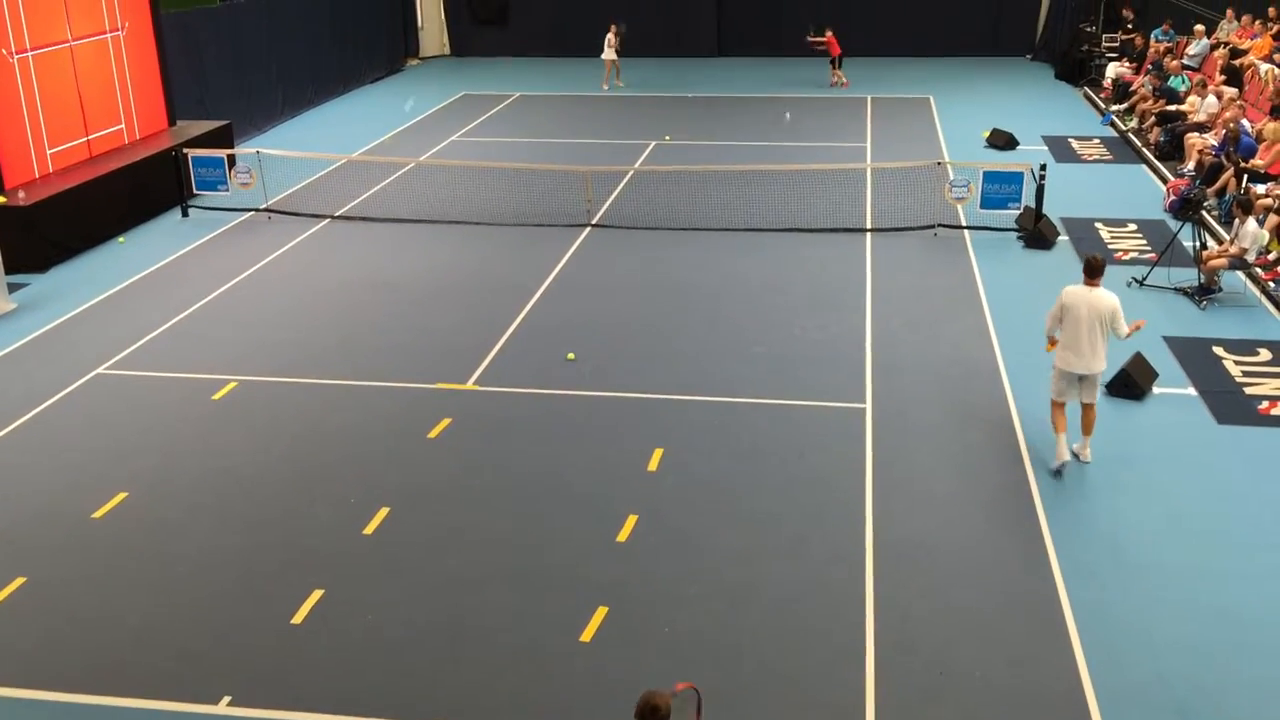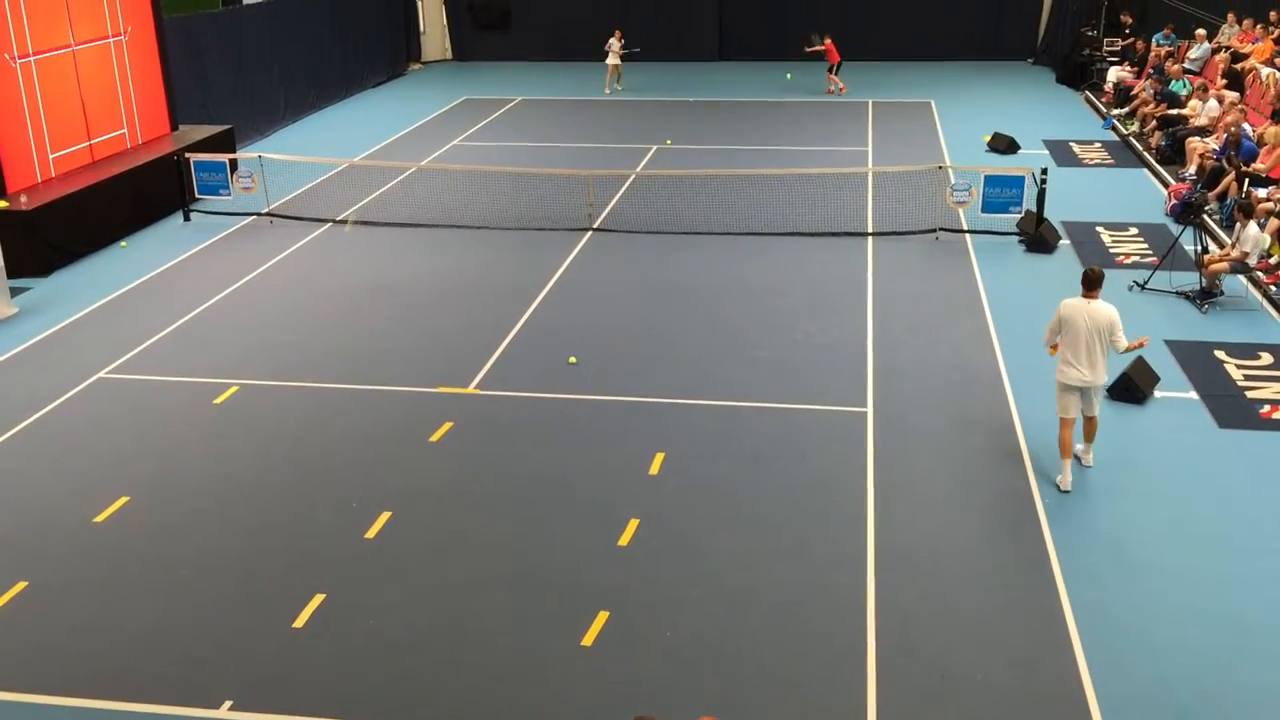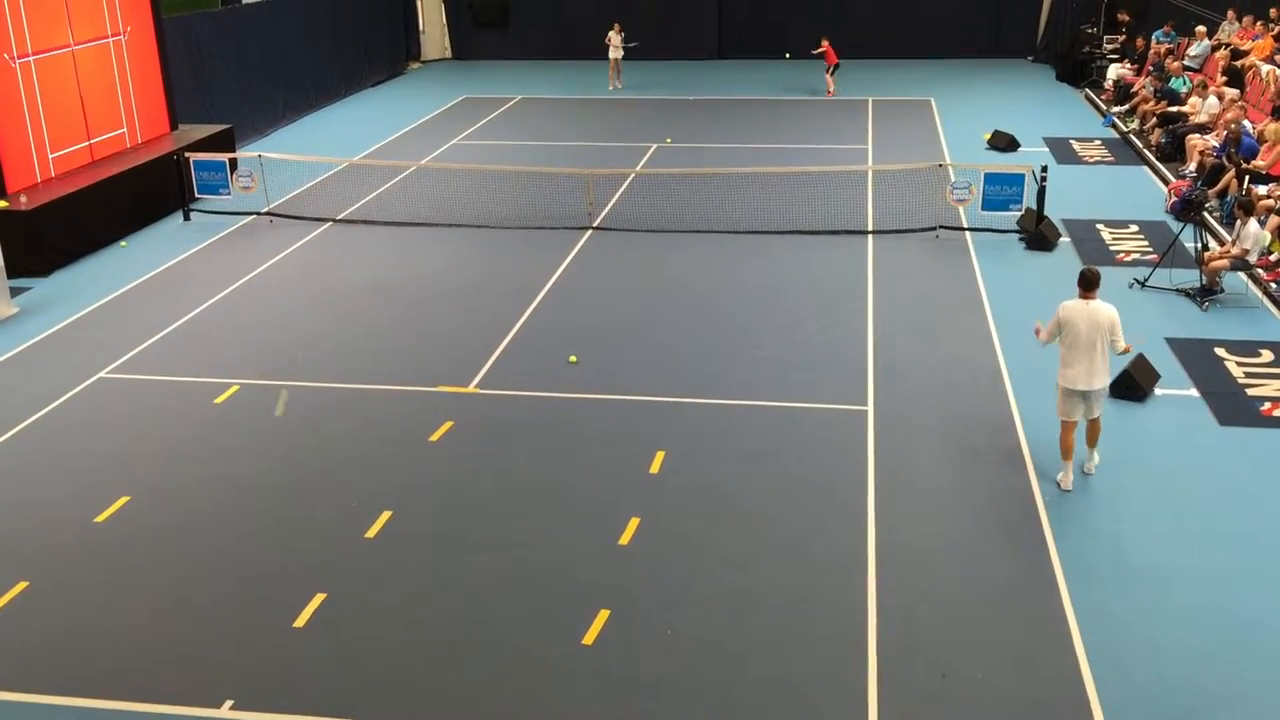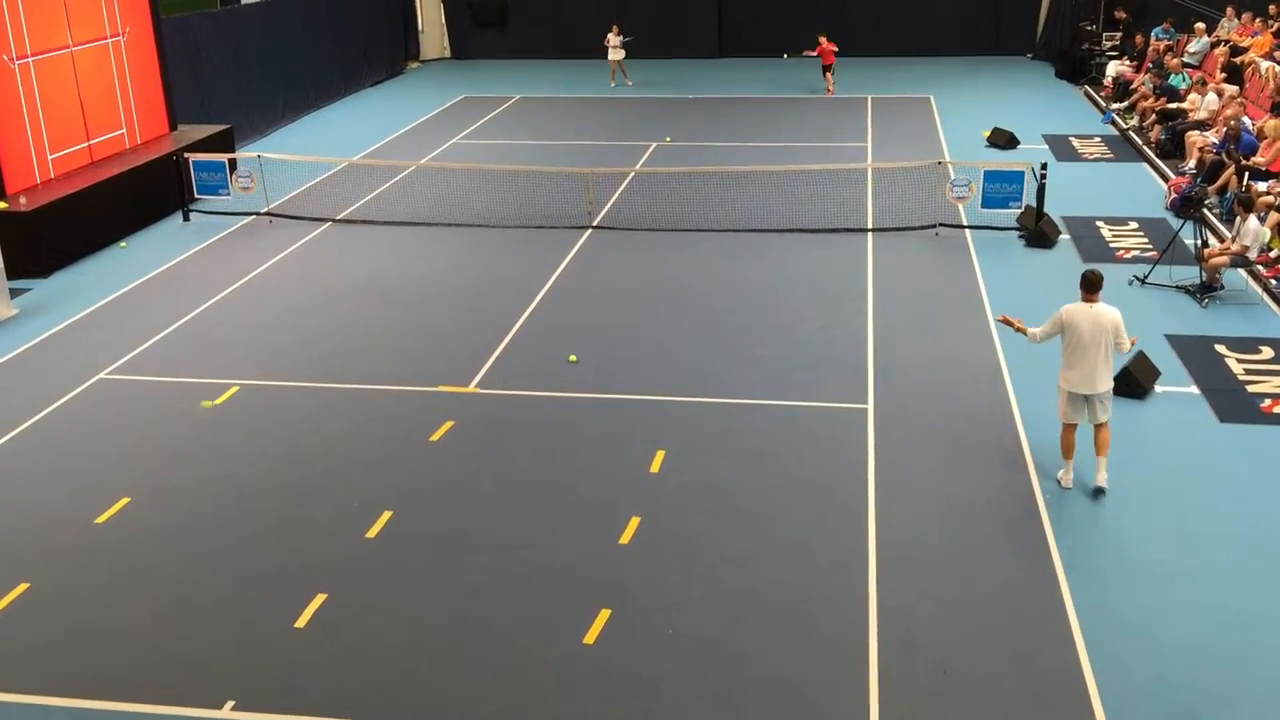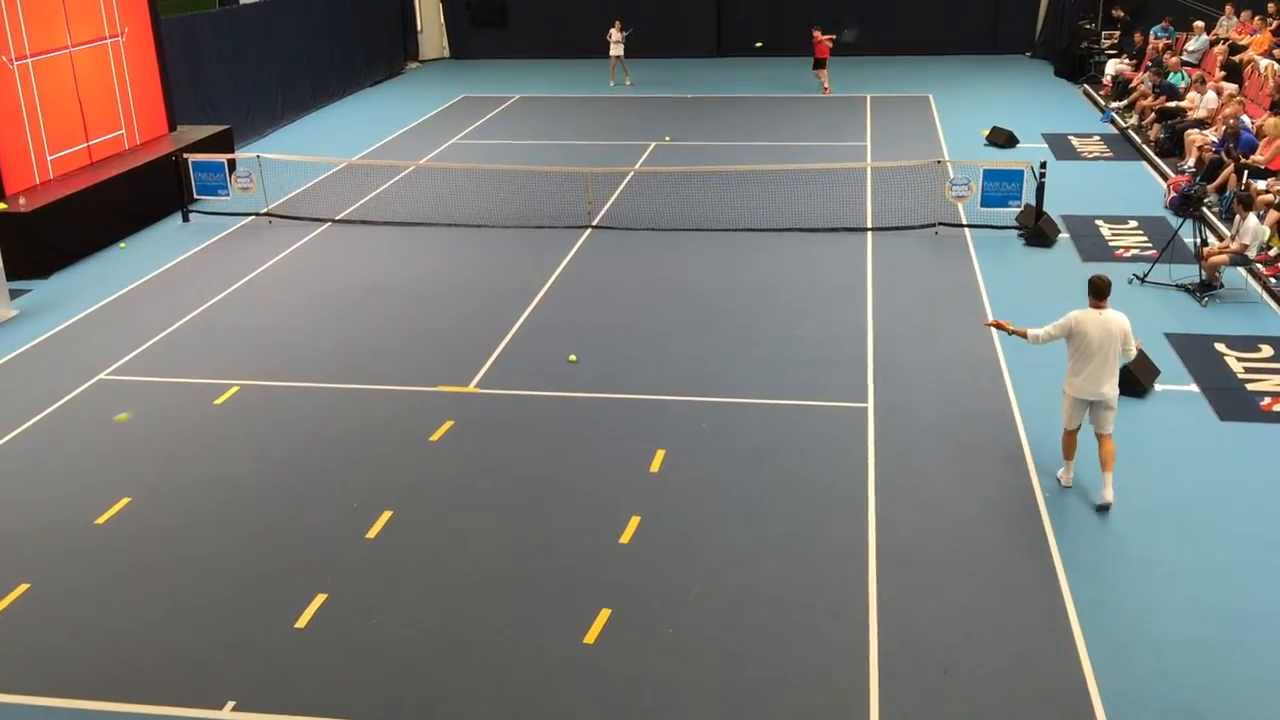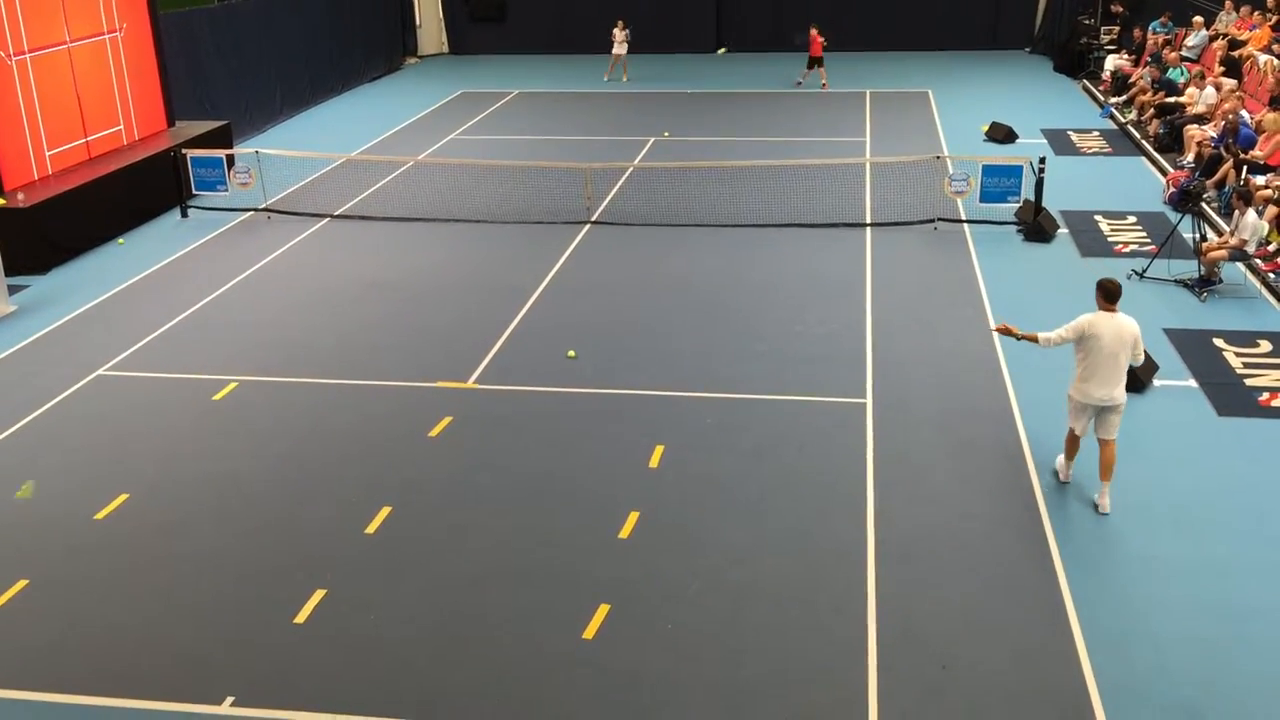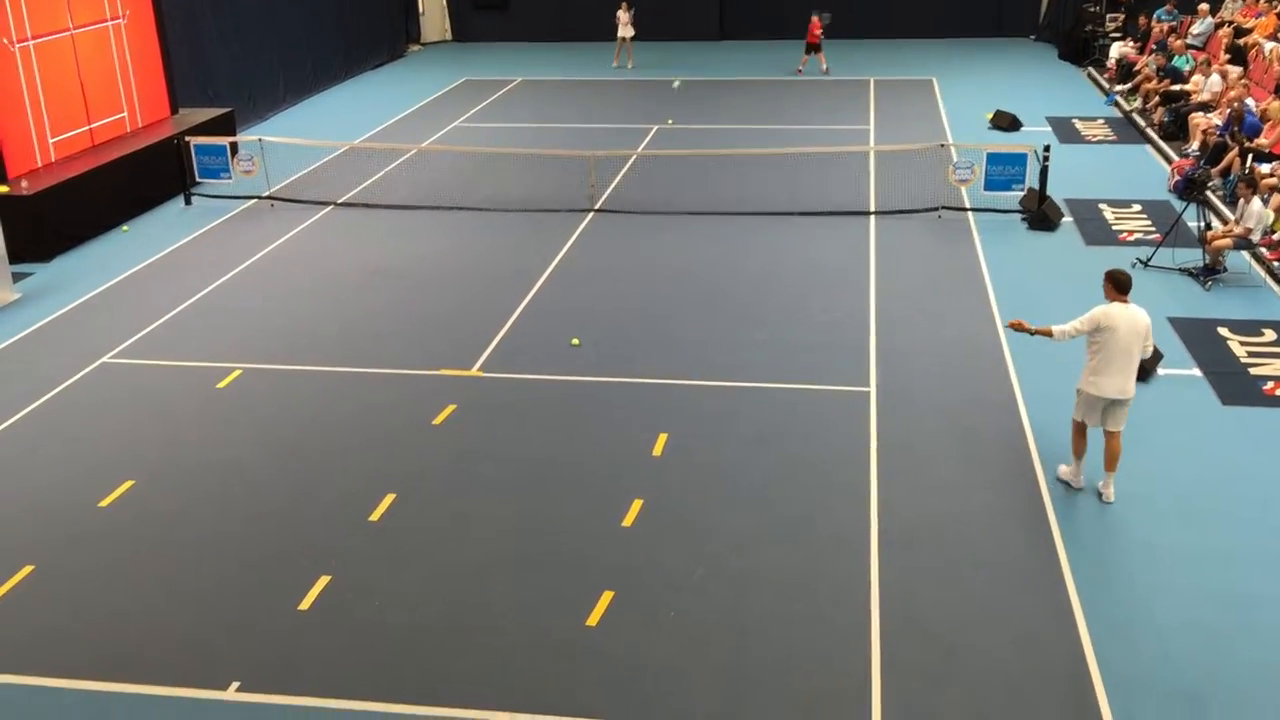
dt=0.2s
person 1, frame 1
left shoulder: (1067, 294)
right shoulder: (1111, 300)
left elbow: (1051, 326)
right elbow: (1121, 333)
left wrist: (1051, 339)
right wrist: (1135, 327)
left hip: (1067, 362)
right hip: (1094, 364)
left knee: (1058, 404)
right knee: (1088, 405)
left ankle: (1062, 451)
right ankle: (1084, 449)
person 1, frame 2
left shoulder: (1066, 306)
right shoulder: (1110, 312)
left elbow: (1049, 339)
right elbow: (1120, 346)
left wrist: (1054, 344)
right wrist: (1137, 345)
left hip: (1068, 376)
right hip: (1096, 376)
left knee: (1066, 423)
right knee: (1091, 415)
left ankle: (1066, 476)
right ankle: (1087, 453)
person 1, frame 3
left shoulder: (1065, 309)
right shoulder: (1109, 312)
left elbow: (1045, 339)
right elbow: (1118, 347)
left wrist: (1039, 332)
right wrist: (1128, 349)
left hip: (1069, 379)
right hip: (1098, 379)
left knee: (1068, 425)
right knee: (1094, 419)
left ankle: (1067, 477)
right ankle: (1091, 462)
person 1, frame 4
left shoulder: (1067, 313)
right shoulder: (1113, 314)
left elbow: (1039, 335)
right elbow: (1122, 348)
left wrist: (1016, 325)
right wrist: (1131, 343)
left hip: (1072, 382)
right hip: (1101, 382)
left knee: (1069, 426)
right knee: (1101, 425)
left ankle: (1067, 475)
right ankle: (1101, 474)
person 1, frame 5
left shoulder: (1076, 319)
right shoulder: (1122, 321)
left elbow: (1041, 336)
right elbow: (1129, 355)
left wrist: (1009, 329)
right wrist: (1135, 348)
left hip: (1077, 387)
right hip: (1107, 391)
left knee: (1071, 430)
right knee: (1105, 437)
left ankle: (1067, 475)
right ankle: (1107, 489)
person 1, frame 6
left shoulder: (1088, 322)
right shoulder: (1132, 325)
left elbow: (1052, 339)
right elbow: (1138, 360)
left wrist: (1018, 335)
left hip: (1085, 393)
right hip: (1115, 396)
left knee: (1074, 432)
right knee: (1107, 443)
left ankle: (1066, 471)
right ankle: (1104, 497)
person 1, frame 7
left shoulder: (1102, 314)
right shoulder: (1143, 317)
left elbow: (1066, 332)
right elbow: (1147, 352)
left wrist: (1031, 330)
left hip: (1095, 385)
right hip: (1125, 388)
left knee: (1079, 425)
right knee: (1113, 434)
left ankle: (1076, 474)
right ankle: (1108, 487)
